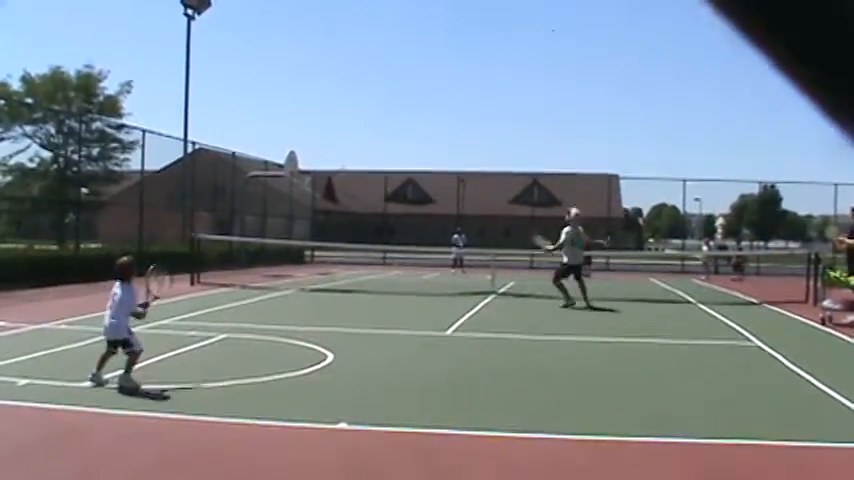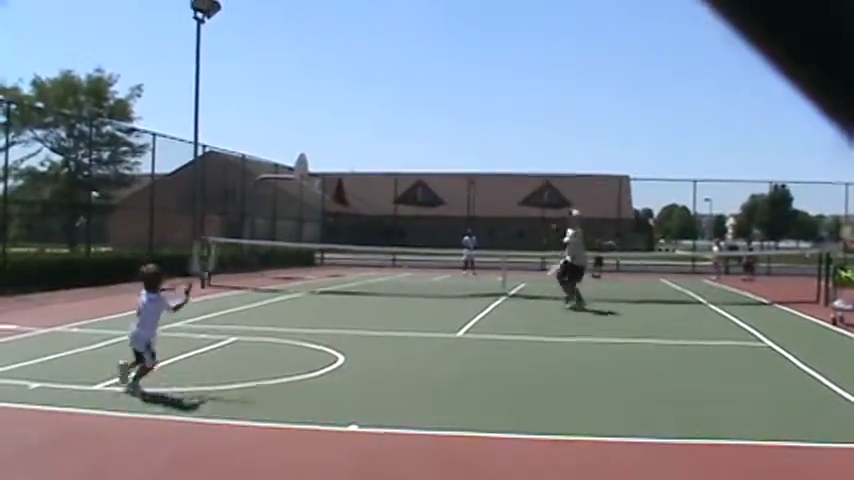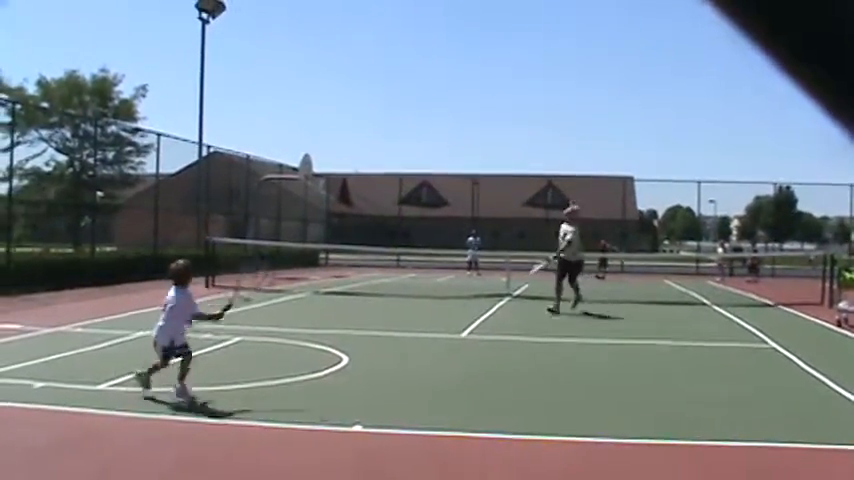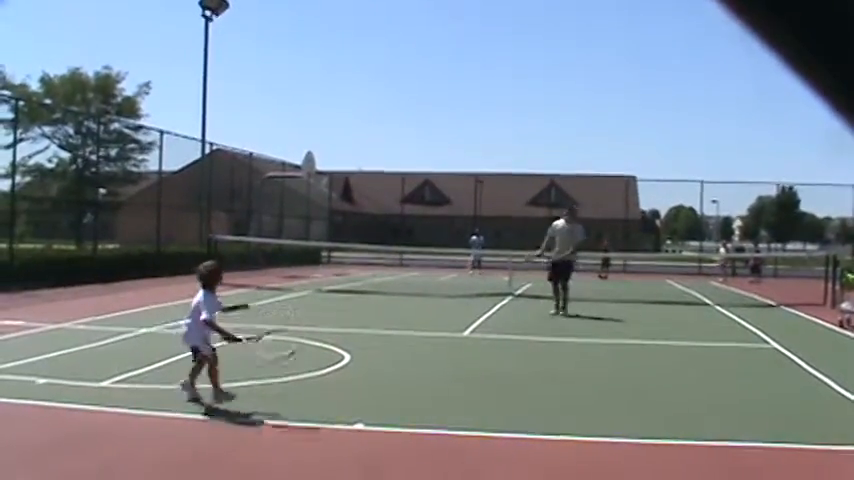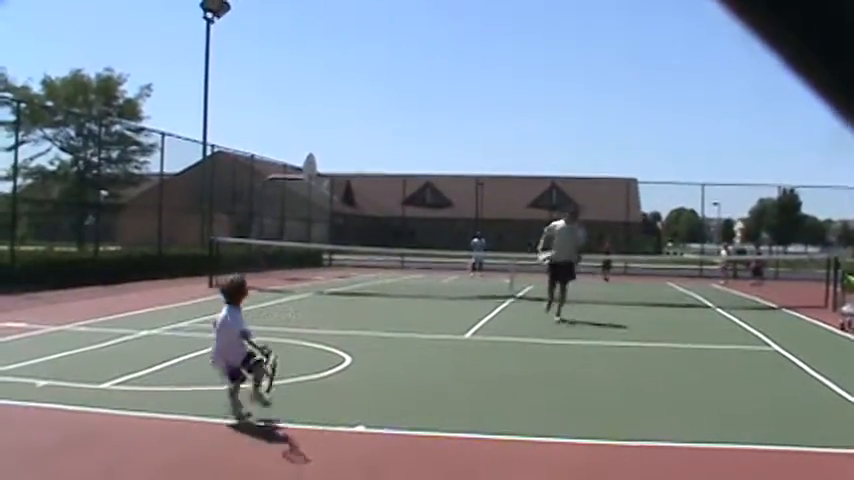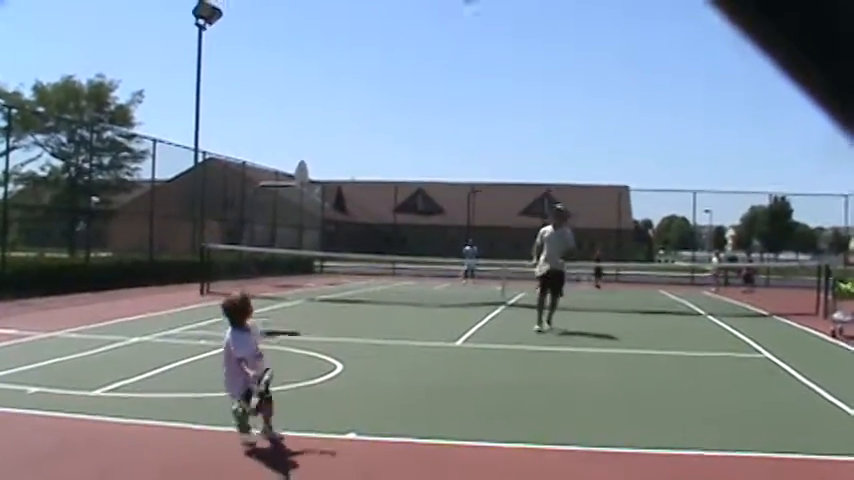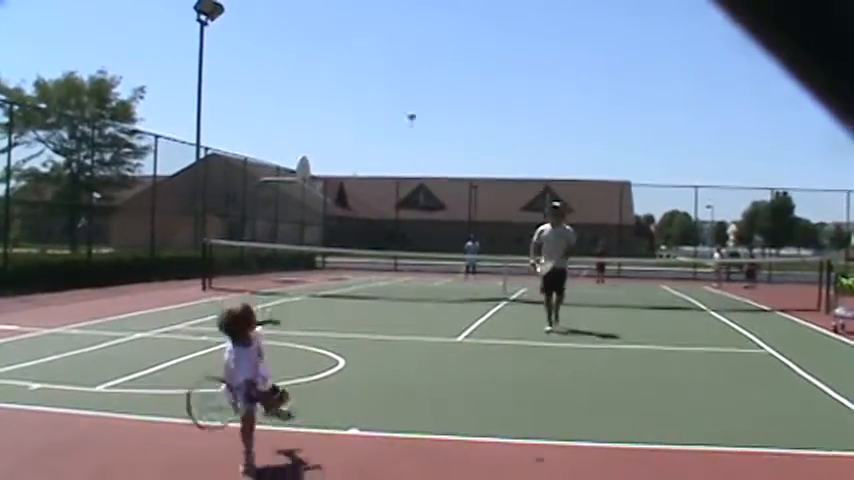
dt=0.2s
person 1, frame 1
left shoulder: (118, 285)
right shoulder: (130, 290)
right elbow: (133, 313)
left wrist: (140, 305)
right wrist: (143, 313)
left hip: (109, 325)
right hip: (120, 328)
left knee: (110, 351)
right knee: (136, 351)
left ankle: (96, 375)
right ankle: (126, 376)
person 1, frame 2
left shoulder: (145, 293)
right shoulder: (157, 299)
right elbow: (174, 308)
left wrist: (161, 290)
right wrist: (186, 297)
left hip: (138, 335)
right hip: (143, 338)
left knee: (142, 360)
right knee: (149, 364)
left ankle: (125, 366)
right ankle: (134, 383)
person 1, frame 3
left shoulder: (175, 291)
right shoulder: (185, 296)
right elbow: (195, 315)
left wrist: (187, 319)
right wrist: (214, 316)
left hip: (176, 334)
right hip: (166, 336)
left knee: (187, 357)
right knee: (163, 363)
left ankle: (180, 387)
right ankle: (144, 376)
person 1, frame 4
left shoulder: (209, 295)
right shoulder: (207, 298)
left elbow: (220, 307)
right elbow: (207, 320)
right wrist: (224, 333)
left hip: (200, 334)
right hip: (195, 335)
left knee: (201, 362)
right knee: (213, 359)
left ankle: (190, 387)
right ankle: (217, 391)
person 1, frame 5
left shoulder: (232, 310)
right shoulder: (232, 314)
left elbow: (216, 325)
right elbow: (243, 334)
right wrist: (257, 347)
left hip: (239, 351)
right hip: (226, 356)
left knee: (259, 367)
right knee: (236, 382)
left ankle: (256, 391)
right ankle: (235, 405)
person 1, frame 6
left shoulder: (249, 328)
right shoulder: (236, 338)
left elbow: (258, 336)
right elbow: (241, 361)
right wrist: (250, 375)
left hip: (256, 375)
right hip: (240, 380)
left knee: (267, 403)
right knee: (251, 409)
left ankle: (268, 429)
right ankle: (238, 411)
person 1, frame 7
left shoulder: (251, 336)
right shoulder: (238, 355)
right elbow: (248, 382)
left hip: (261, 382)
right hip: (241, 388)
left knee: (281, 398)
right knee: (248, 417)
left ankle: (272, 409)
right ankle: (247, 457)
person 2, frame 1
left shoulder: (567, 231)
right shoulder: (580, 230)
left elbow: (560, 244)
right elbow: (586, 243)
left wrist: (551, 248)
left hip: (568, 261)
right hip: (579, 260)
left knee: (555, 280)
right knee: (579, 279)
left ankle: (569, 299)
right ankle: (586, 301)
person 2, frame 2
left shoulder: (573, 232)
right shoulder: (571, 231)
left elbow: (565, 243)
left hip: (577, 262)
right hip: (570, 260)
left knee: (566, 281)
right knee: (560, 277)
left ankle: (579, 301)
right ankle: (570, 296)
person 2, frame 3
left shoulder: (572, 229)
right shoulder: (563, 226)
left elbow: (568, 243)
left wrist: (557, 253)
right wrist: (558, 253)
left hip: (574, 259)
right hip: (564, 257)
left knee: (571, 281)
right knee: (558, 280)
left ankle: (577, 296)
right ankle: (557, 305)
person 2, frame 4
left shoulder: (577, 227)
right shoulder: (556, 224)
left elbow: (578, 243)
right elbow: (549, 237)
left wrist: (569, 253)
right wrist: (541, 250)
left hip: (568, 259)
right hip: (556, 258)
left knee: (564, 283)
right knee: (554, 282)
left ankle: (564, 305)
right ankle: (557, 307)
person 2, frame 5
left shoulder: (577, 229)
right shoulder: (555, 225)
left elbow: (580, 244)
right elbow: (546, 236)
left wrist: (577, 256)
right wrist: (541, 247)
left hip: (568, 261)
right hip: (554, 259)
left knee: (563, 286)
right knee: (551, 284)
left ankle: (558, 313)
right ankle: (550, 299)
person 2, frame 6
left shoulder: (567, 233)
right shoulder: (544, 231)
left elbow: (570, 249)
right elbow: (537, 245)
left wrist: (563, 257)
right wrist: (535, 258)
left hip: (558, 268)
right hip: (544, 267)
left knee: (554, 296)
right knee: (542, 294)
left ankle: (549, 320)
right ankle: (539, 322)
person 2, frame 7
left shoulder: (567, 230)
right shoulder: (542, 229)
left elbow: (572, 246)
right elbow: (534, 244)
left wrist: (566, 254)
right wrist: (532, 257)
left hip: (560, 266)
right hip: (545, 266)
left knee: (560, 293)
right knee: (548, 294)
left ankle: (556, 312)
right ankle: (549, 322)
